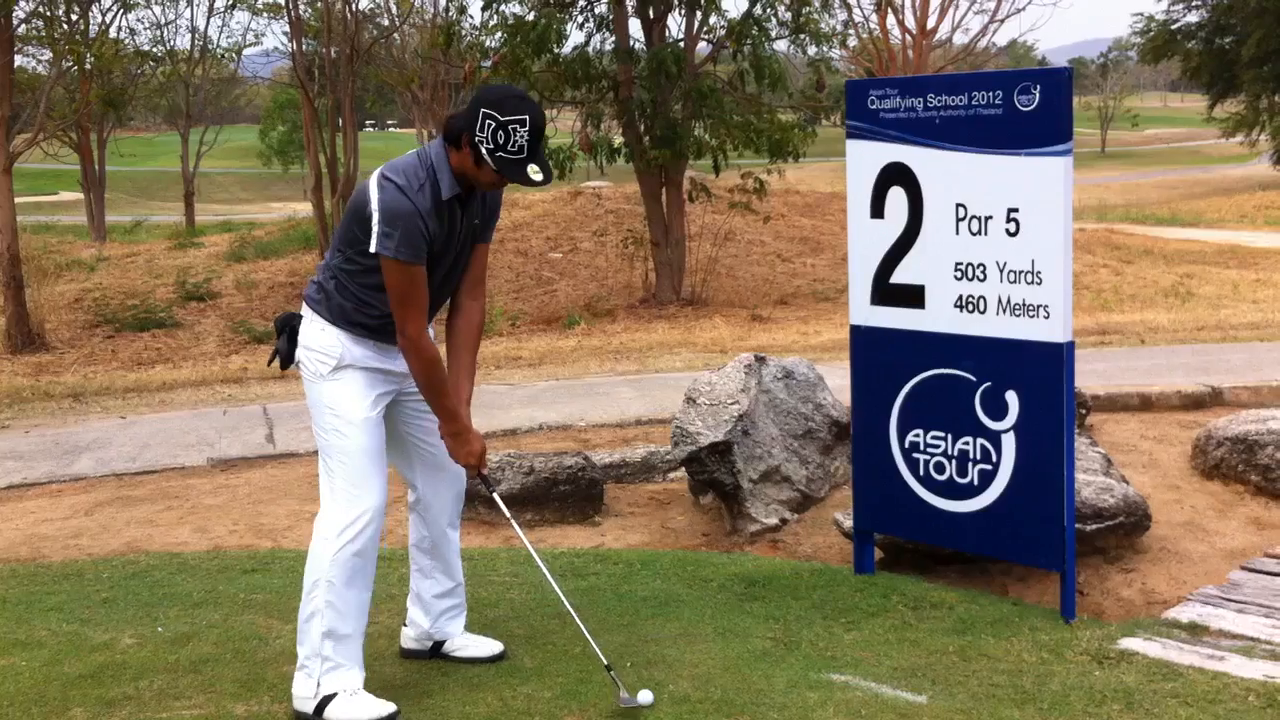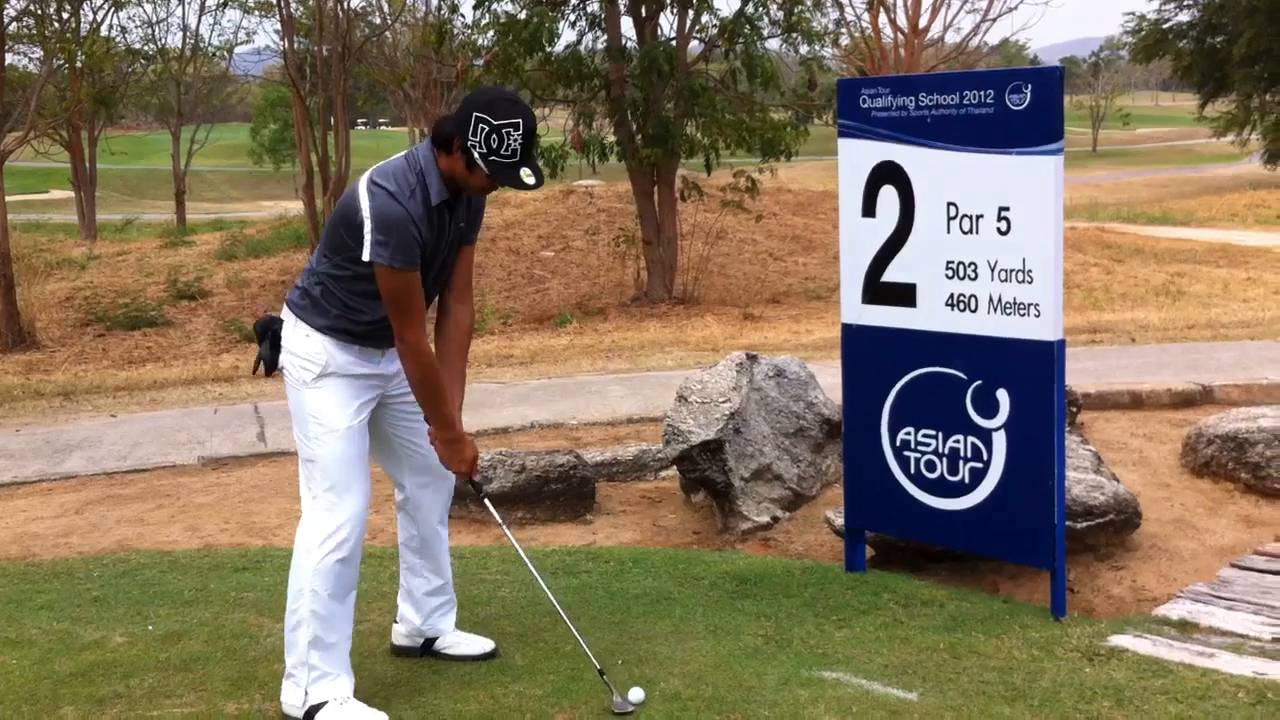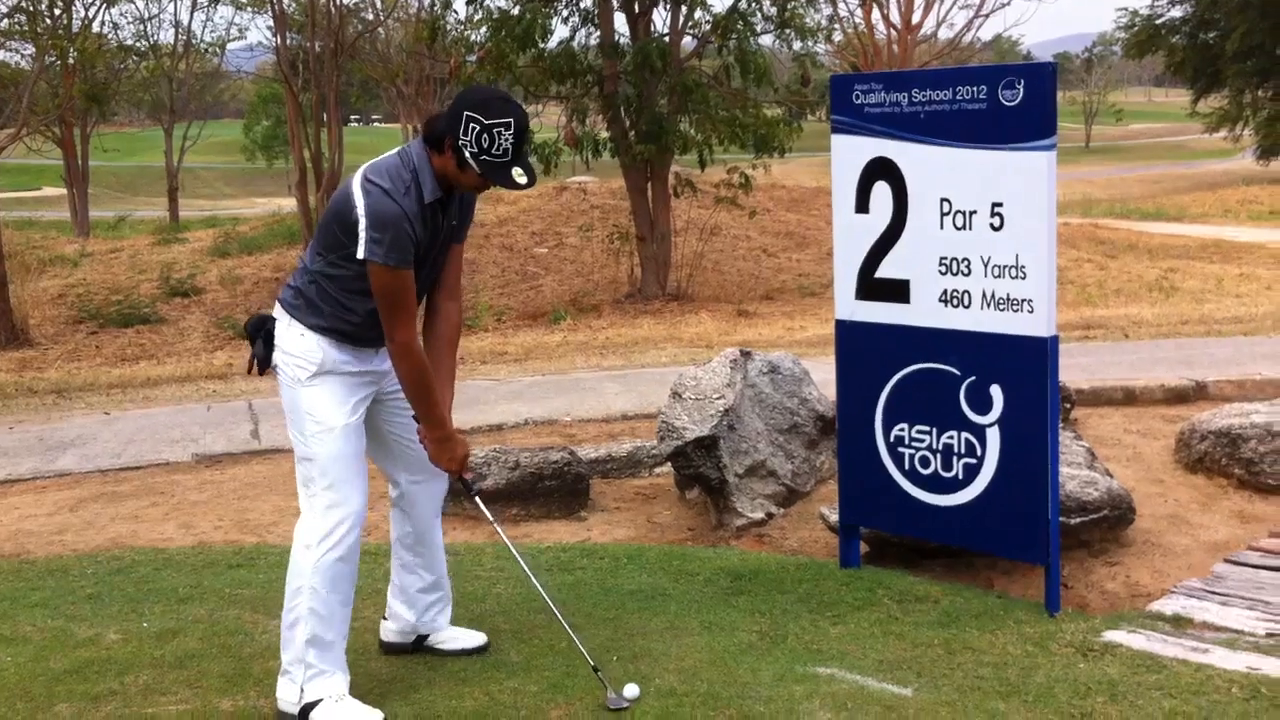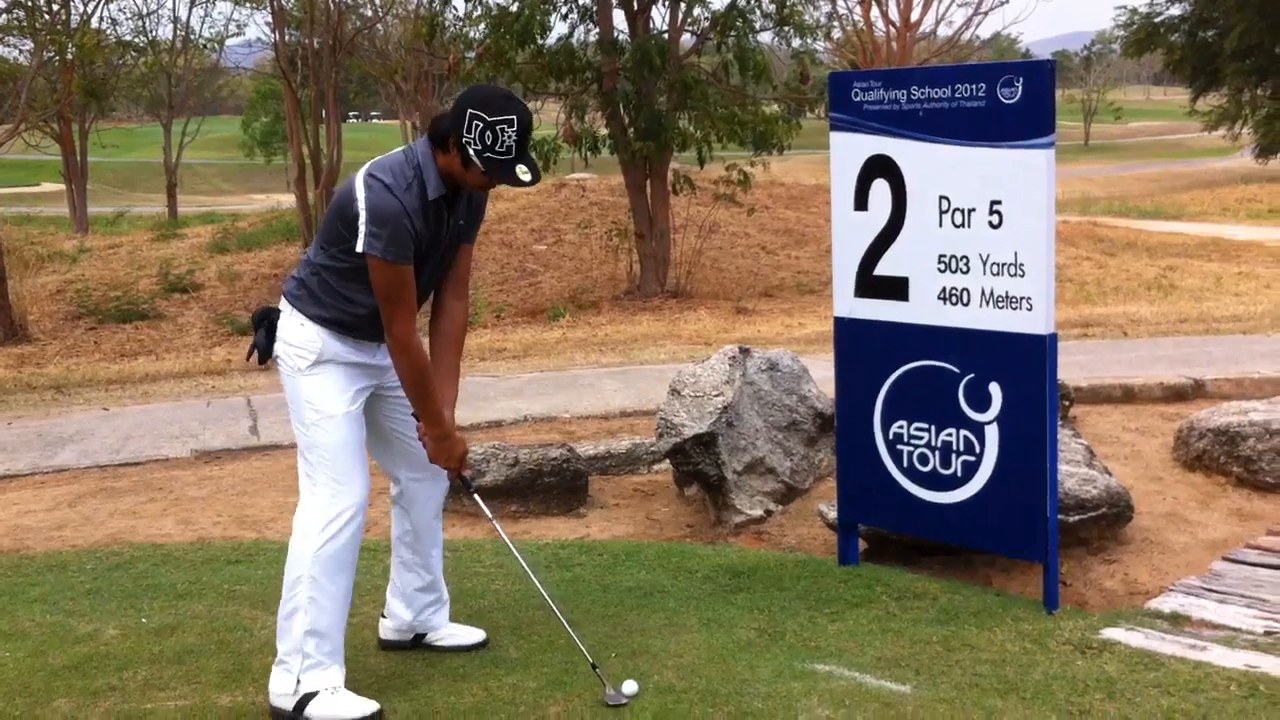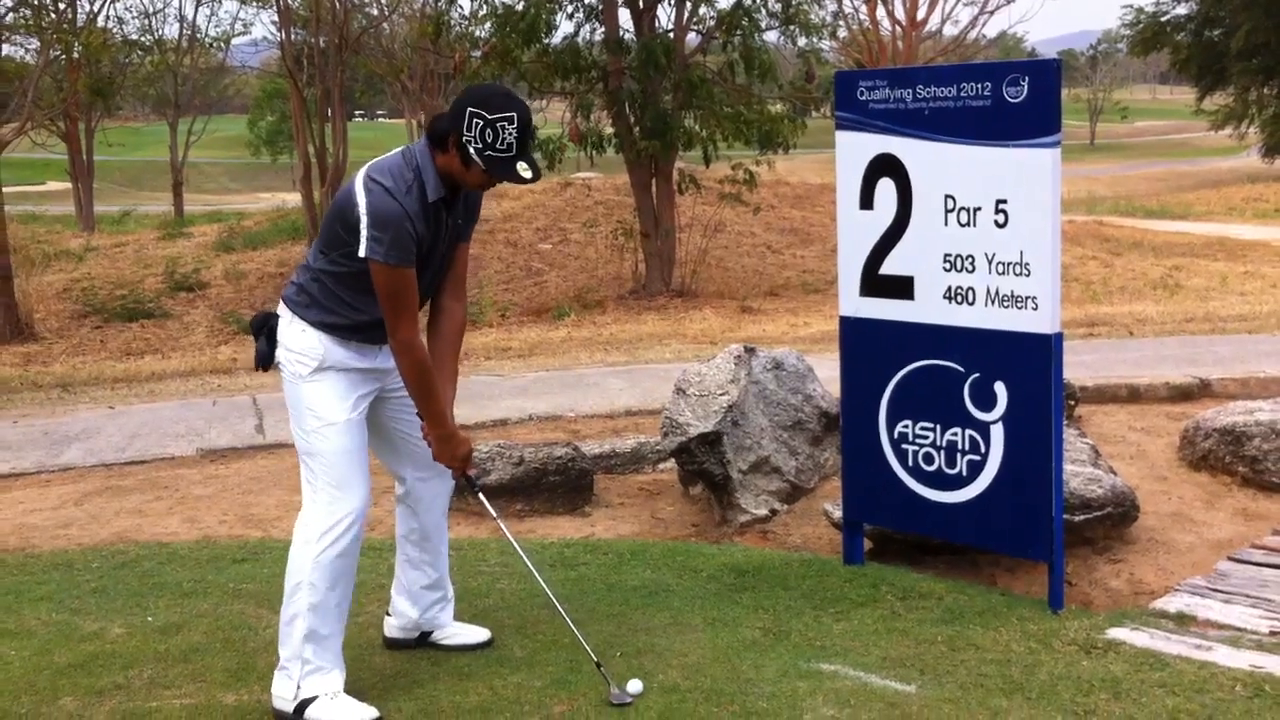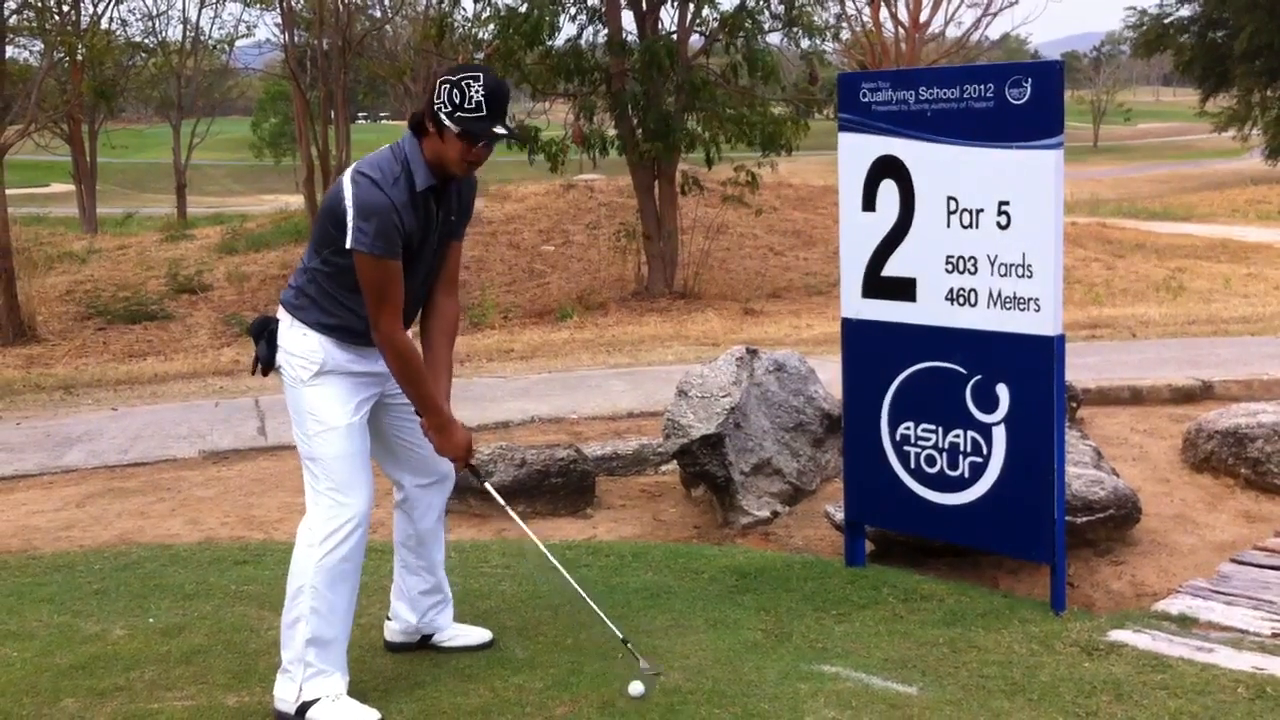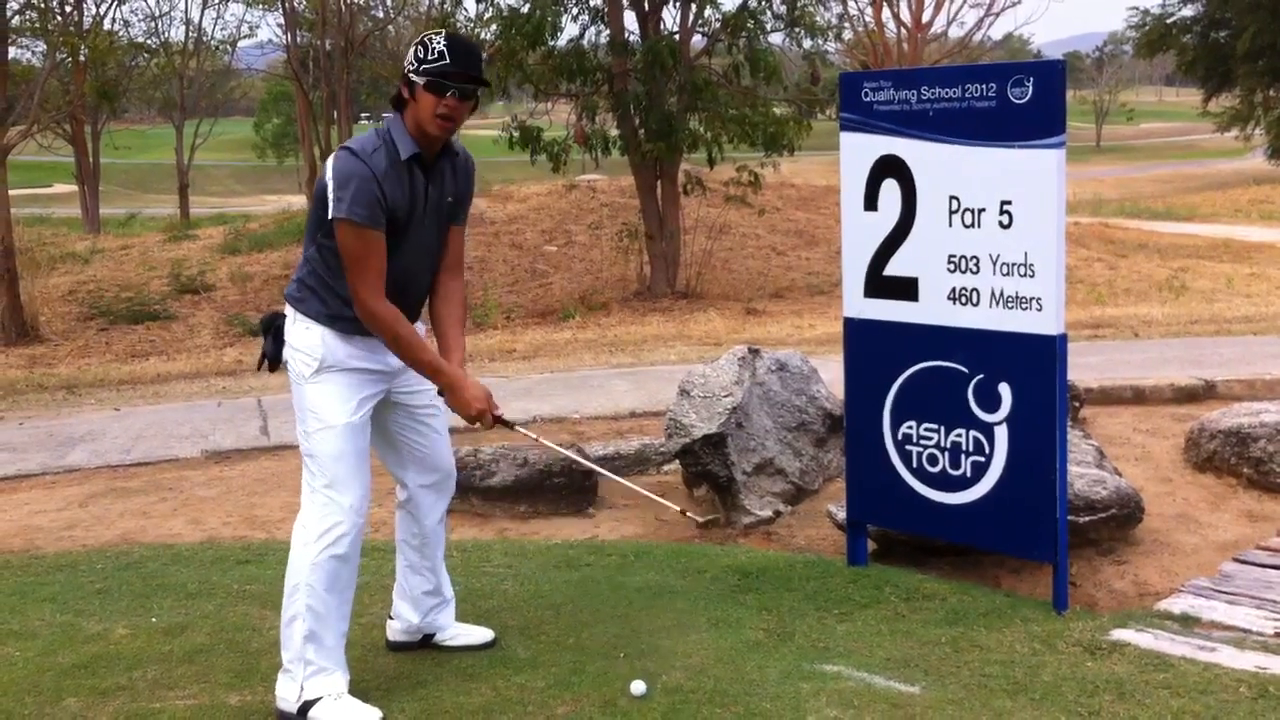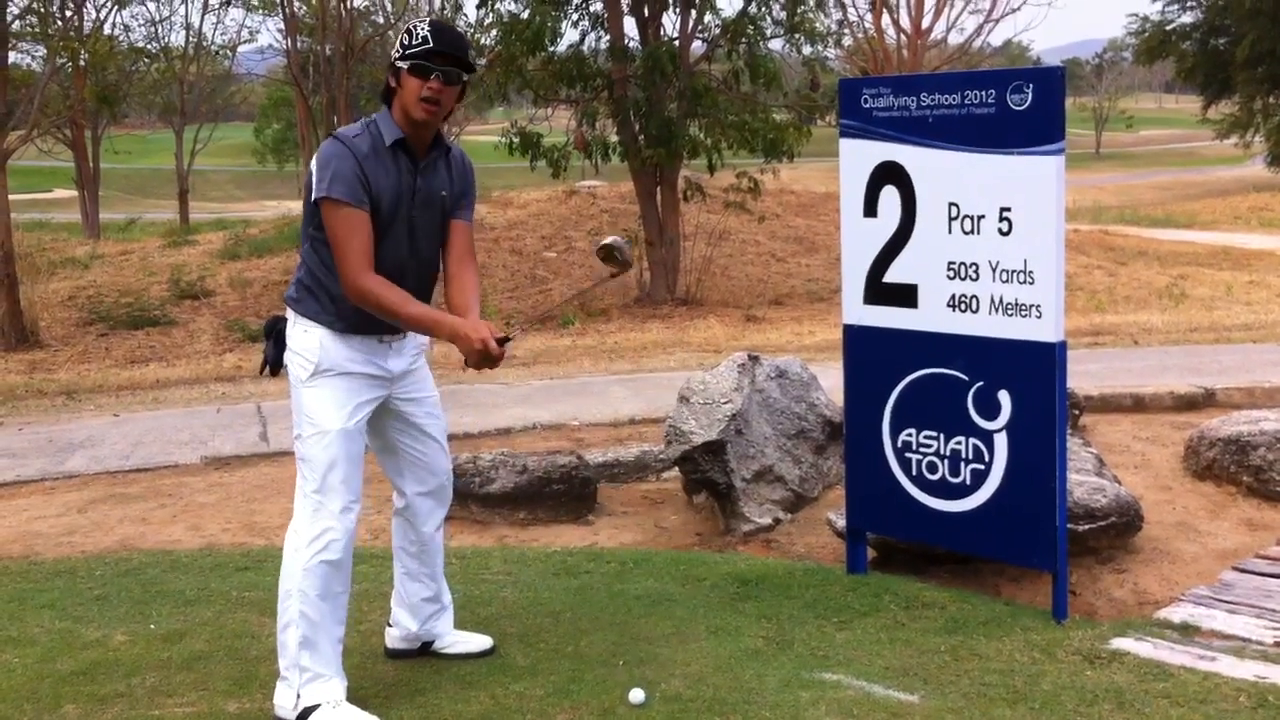
dt=0.2s
person 1, frame 1
left shoulder: (484, 191)
right shoulder: (400, 194)
left elbow: (468, 300)
right elbow: (410, 331)
left wrist: (460, 409)
right wrist: (456, 428)
left hip: (402, 346)
right hip: (344, 346)
left knee: (442, 482)
right knee: (357, 502)
left ankle: (433, 627)
person 1, frame 2
left shoulder: (467, 191)
right shoulder: (390, 202)
left elbow: (456, 305)
right elbow: (412, 338)
left wrist: (452, 419)
right wrist: (450, 434)
left hip: (385, 350)
right hip: (325, 352)
left knee: (428, 481)
right knee: (338, 513)
left ankle: (424, 624)
person 1, frame 3
left shoulder: (458, 189)
right shoulder: (385, 199)
left elbow: (445, 303)
right elbow: (404, 334)
left wrist: (442, 415)
right wrist: (441, 432)
left hip: (375, 349)
right hip: (319, 350)
left knee: (422, 477)
right knee: (337, 509)
left ankle: (414, 620)
person 1, frame 4
left shoulder: (467, 190)
right shoulder: (386, 194)
left elbow: (451, 302)
right elbow: (401, 330)
left wrist: (444, 414)
right wrist: (438, 427)
left hip: (378, 344)
right hip: (321, 343)
left knee: (424, 473)
right knee: (338, 498)
left ankle: (413, 617)
person 1, frame 5
left shoulder: (464, 190)
right shoulder: (387, 198)
left elbow: (450, 302)
right elbow: (403, 331)
left wrist: (445, 414)
right wrist: (442, 428)
left hip: (380, 347)
right hip: (322, 347)
left knee: (429, 472)
right knee: (339, 504)
left ankle: (418, 615)
person 1, frame 6
left shoulder: (458, 184)
right shoulder: (375, 191)
left elbow: (443, 297)
right elbow: (388, 326)
left wrist: (440, 406)
right wrist: (441, 421)
left hip: (383, 349)
right hip: (323, 351)
left knee: (428, 477)
right knee: (343, 507)
left ankle: (418, 618)
person 1, frame 7
left shoulder: (457, 167)
right shoulder: (359, 166)
left elbow: (448, 277)
right elbow: (369, 300)
left wrist: (456, 371)
right wrist: (452, 383)
left hip: (396, 340)
right hip: (331, 346)
left knee: (432, 476)
right knee: (338, 505)
left ankle: (419, 617)
person 1, frame 8
left shoulder: (456, 167)
right shoulder: (346, 154)
left elbow: (459, 263)
right elbow: (358, 281)
left wrist: (472, 330)
right wrist: (452, 328)
left hip: (401, 346)
right hip: (331, 348)
left knee: (428, 484)
right knee: (329, 512)
left ankle: (419, 624)
